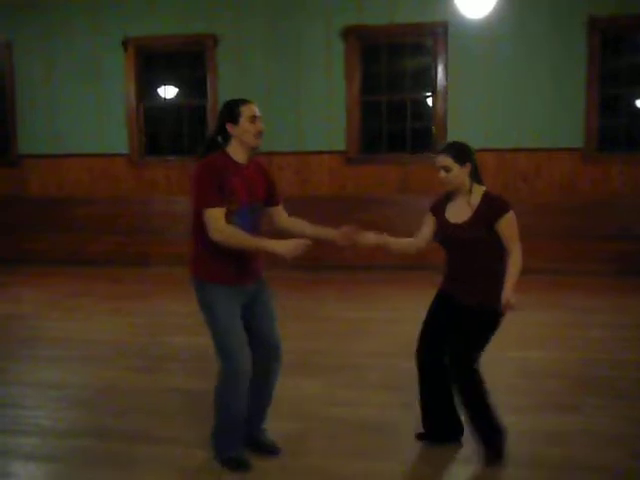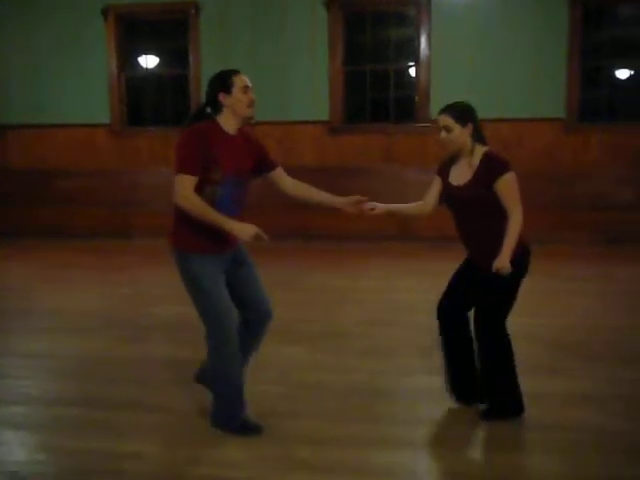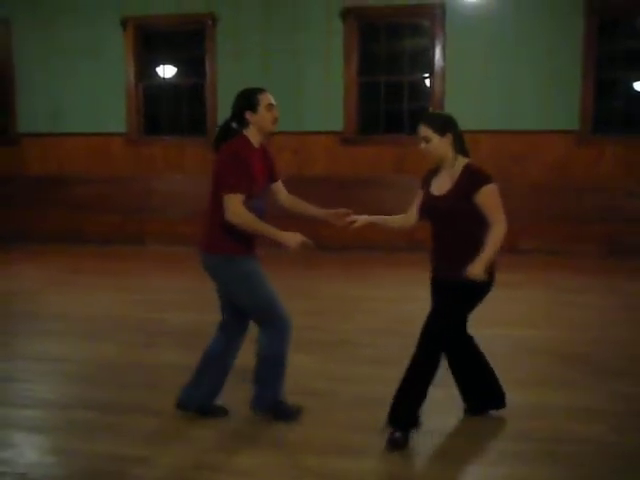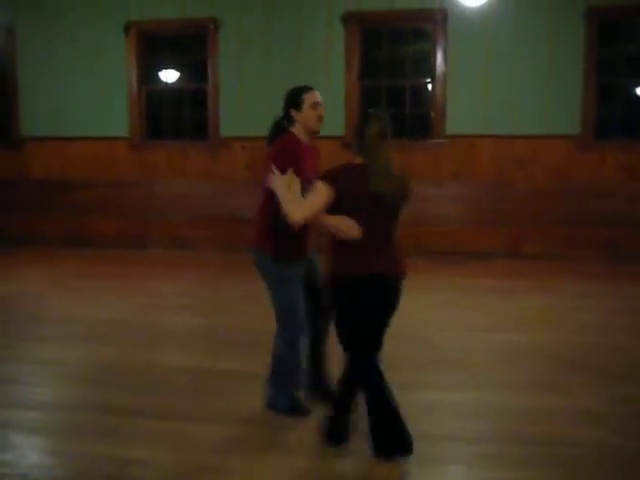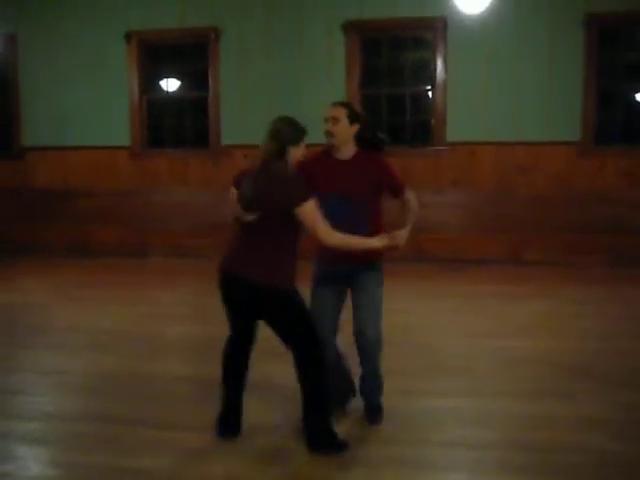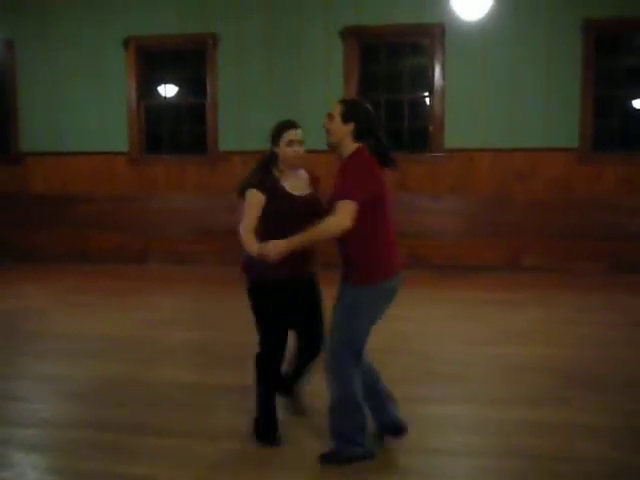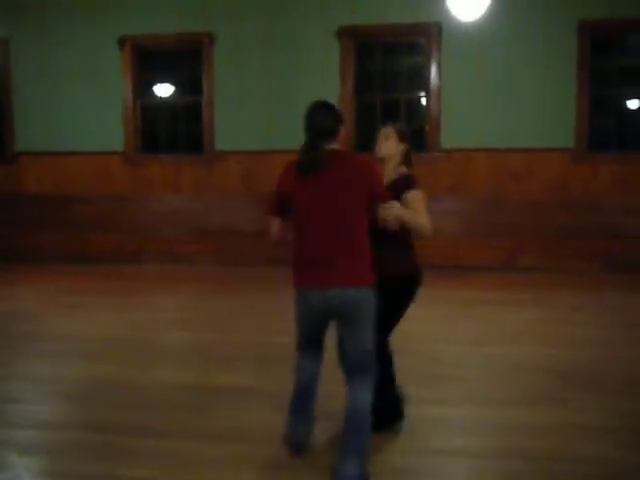
dt=0.5s
person 1, frame 1
left shoulder: (259, 172)
right shoulder: (210, 169)
left elbow: (282, 219)
right elbow: (218, 231)
left wrist: (330, 234)
right wrist: (275, 246)
left hip: (252, 280)
right hip: (216, 284)
left knee: (269, 353)
right knee: (236, 363)
left ankle: (251, 430)
right ankle: (226, 444)
person 1, frame 2
left shoulder: (249, 143)
right shoulder: (197, 137)
left elbow: (289, 185)
right elbow: (182, 196)
left wrist: (339, 202)
right wrist: (233, 225)
left hip: (231, 247)
right hip: (196, 251)
left knee: (260, 313)
right knee: (224, 328)
left ankle: (216, 374)
right ankle: (228, 413)
person 1, frame 3
left shoulder: (261, 154)
right shoulder: (235, 154)
left elbow: (285, 198)
right elbow: (233, 213)
left wrist: (326, 214)
right wrist: (281, 236)
left hip: (232, 255)
right hip: (229, 256)
left knee: (233, 326)
right knee: (277, 323)
left ankle: (196, 397)
right ankle: (268, 399)
person 1, frame 4
left shoulder: (309, 149)
right shoulder: (284, 149)
right wrist: (332, 224)
left hip: (298, 249)
right hip: (275, 252)
left knee: (321, 309)
right knee: (292, 324)
left ankle: (314, 379)
right ankle: (282, 396)
person 1, frame 5
left shoulder: (374, 164)
right shoulder: (314, 166)
left elbow: (409, 199)
left wrist: (405, 229)
left hip: (367, 264)
right hip: (330, 263)
left knee: (368, 334)
right knee: (322, 334)
left ankle: (372, 398)
right ankle: (341, 391)
person 1, frame 6
left shoulder: (355, 166)
right shoulder: (369, 162)
left elbow: (342, 221)
left wrist: (288, 244)
left hip: (368, 280)
right hip: (386, 276)
left knee: (340, 359)
right knee: (349, 351)
left ankle: (353, 443)
right ankle: (387, 416)
person 1, frame 7
left shoulder: (291, 173)
right shoulder: (362, 167)
left elbow: (276, 231)
right elbow: (389, 217)
left hip: (311, 287)
right hip: (357, 288)
left knee: (309, 350)
right knee: (360, 375)
left ankle: (298, 432)
person 2, frame 1
left shoulder: (494, 205)
right shoulder: (442, 205)
left elbow: (514, 251)
right elbow: (416, 243)
left wrist: (507, 290)
right wrist: (380, 239)
left hip: (484, 299)
right hip: (450, 294)
left knee: (461, 363)
right knee: (427, 355)
left ankle: (492, 436)
right ankle: (444, 428)
person 2, frame 2
left shoulder: (495, 165)
right shoulder: (448, 166)
left elbow: (515, 213)
right elbow: (426, 206)
left wrist: (505, 256)
right wrist: (387, 207)
left hip: (505, 260)
right hip: (477, 257)
left knee: (489, 324)
right knee: (448, 311)
left ankle: (507, 403)
right ankle: (468, 387)
person 2, frame 3
left shoulder: (475, 177)
right shoulder: (432, 178)
left elbow: (498, 225)
right elbow: (409, 219)
left wrist: (481, 262)
right wrist: (370, 219)
left hip: (469, 276)
right hip: (443, 272)
left knee: (432, 338)
right knee: (453, 335)
left ankle: (402, 421)
right ankle: (486, 396)
person 2, frame 4
left shoulder: (338, 176)
right shoulder: (397, 182)
left elbow: (298, 217)
left wrist: (279, 187)
left hip: (348, 279)
right hip: (388, 279)
left knee: (361, 355)
right knee: (367, 349)
left ankle: (393, 437)
right ankle: (338, 422)
person 2, frame 5
left shoulder: (246, 179)
right shoulder: (293, 188)
right elbow: (327, 237)
right wrist: (377, 241)
left hip: (233, 276)
right hip: (271, 283)
left knee: (239, 343)
right knee: (309, 351)
left ankle: (229, 421)
right ankle: (320, 435)
person 2, frame 6
left shoulder: (309, 179)
right shoulder: (261, 183)
left elbow: (320, 219)
right elbow: (246, 231)
right wrist: (259, 252)
left hip: (302, 277)
right hip: (267, 279)
left knee: (313, 341)
right knee: (272, 347)
left ankle: (287, 383)
right ankle: (266, 424)
person 2, frame 7
left shoulder: (406, 182)
left elbow: (424, 229)
left wrist: (402, 213)
left hip: (398, 275)
right hip: (377, 272)
left knee: (372, 337)
right knee: (371, 334)
left ankle: (386, 412)
right ankle: (387, 403)
